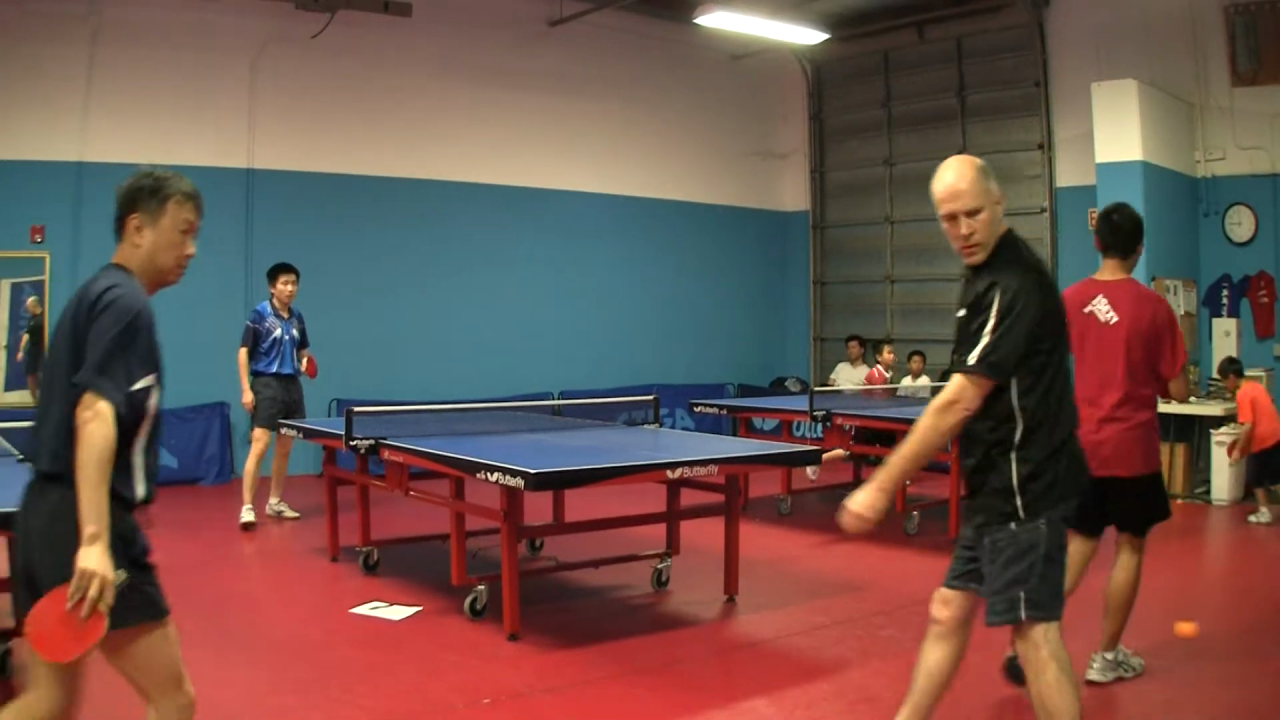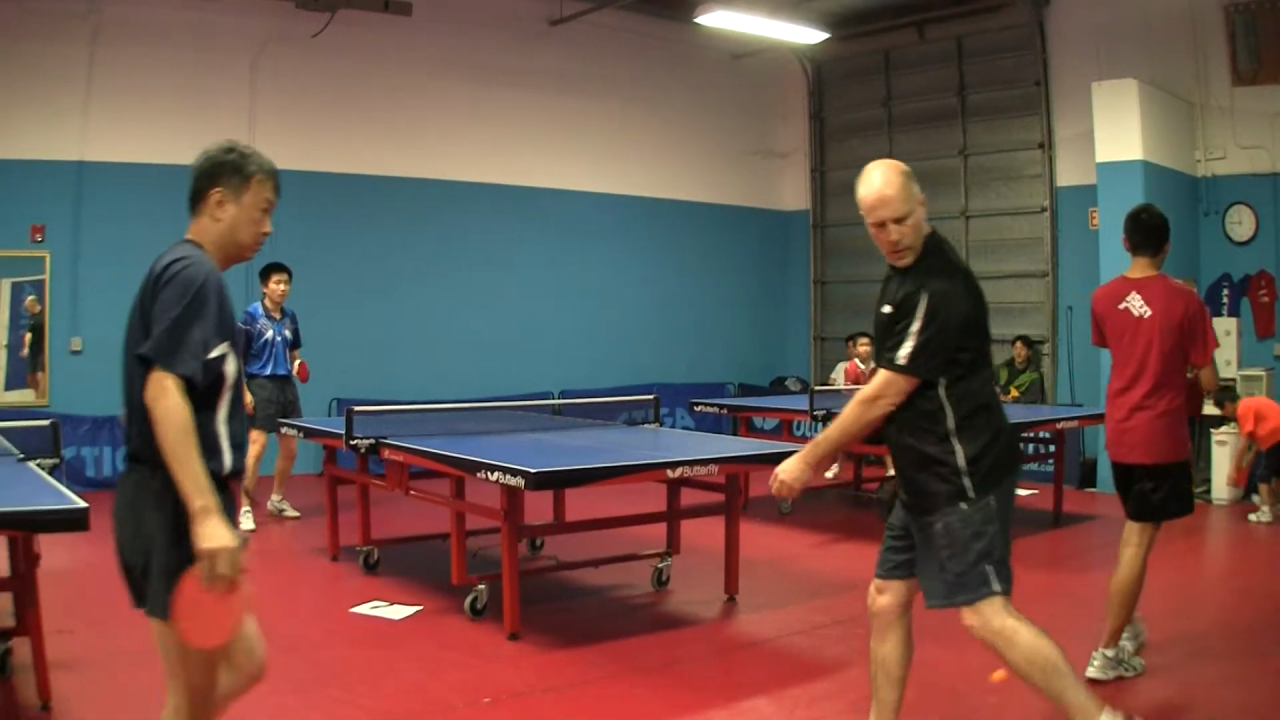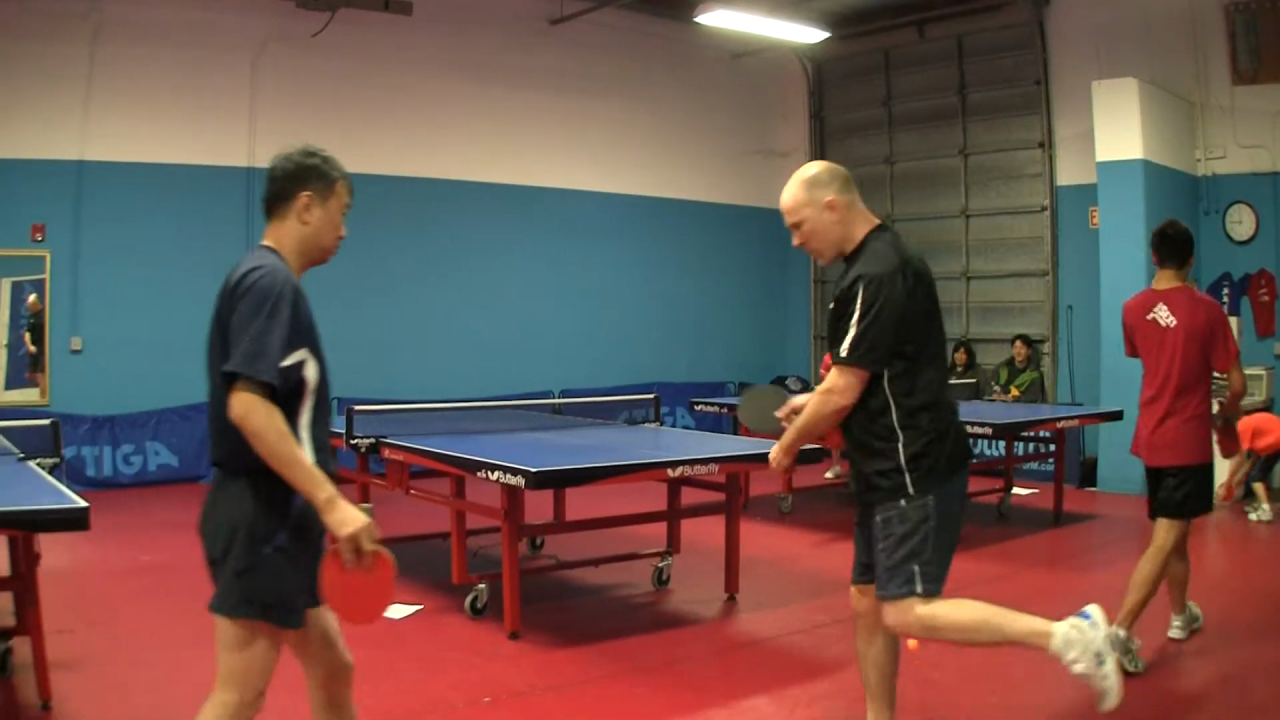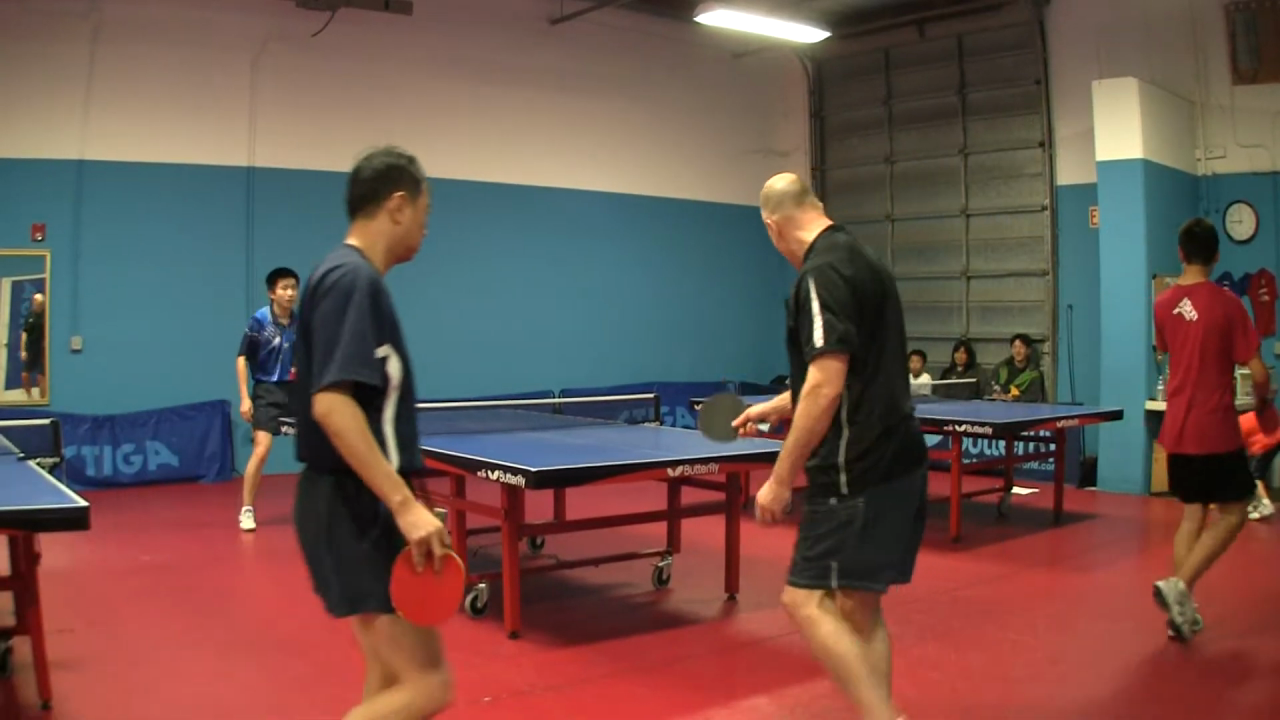
dt=0.2s
person 1, frame 1
left shoulder: (94, 295)
right shoulder: (127, 303)
right elbow: (96, 415)
right wrist: (96, 540)
left hip: (48, 517)
right hip: (76, 530)
person 1, frame 2
left shoulder: (181, 273)
right shoulder: (194, 273)
right elbow: (163, 392)
right wrist: (206, 514)
left hip: (158, 503)
right hip: (174, 511)
left knee: (246, 663)
person 1, frame 3
left shoulder: (263, 279)
right shoulder: (269, 280)
right elbow: (248, 405)
right wrist: (331, 503)
left hip: (276, 514)
right hip: (263, 516)
left knee: (334, 670)
person 1, frame 4
left shoulder: (348, 279)
right shoulder: (351, 279)
right elbow: (332, 406)
left wrist: (398, 503)
right wrist: (407, 504)
left hip: (361, 509)
right hip: (355, 512)
person 2, frame 1
left shoulder: (1012, 284)
right shoulder: (992, 274)
left elbow: (959, 401)
left wrist: (880, 487)
left hip: (1023, 491)
right hip: (1001, 487)
left knee: (1033, 635)
right knee: (947, 615)
person 2, frame 2
left shoulder: (936, 285)
right shoulder: (906, 274)
left elbow: (883, 396)
left wrist: (808, 458)
left hip: (963, 482)
right hip: (928, 481)
left knee: (986, 616)
right knee: (886, 605)
person 2, frame 3
left shoulder: (879, 276)
right shoulder: (876, 263)
left elbow: (841, 391)
left wrist: (787, 446)
right wrist: (811, 402)
left hip: (916, 474)
right hip: (895, 474)
left knee: (906, 612)
right knee: (867, 605)
left ankle: (1068, 635)
person 2, frame 4
left shoulder: (824, 274)
right shoulder: (861, 263)
left elbow: (825, 387)
left wrist: (780, 477)
right wrist: (774, 406)
left hip: (860, 470)
right hip: (895, 463)
left knee: (806, 600)
right knee: (859, 604)
person 3, frame 1
left shoulder: (1071, 300)
right shoulder: (1154, 306)
right elbow: (1178, 390)
left hip: (1082, 446)
right hip: (1132, 451)
left knee: (1078, 547)
right knee: (1129, 548)
right ankle: (1106, 656)
person 3, frame 2
left shoulder: (1103, 297)
right shoulder: (1185, 301)
right elbow: (1207, 381)
right wrist: (1187, 384)
left hip: (1119, 433)
right hip: (1160, 438)
left knee: (1137, 526)
right knee: (1136, 542)
left ankle: (1125, 622)
right ankle: (1106, 651)
person 3, frame 3
left shoulder: (1133, 308)
right shoulder: (1207, 309)
right elbow: (1236, 384)
right wrist: (1228, 415)
left hip: (1151, 436)
right hip: (1189, 440)
left knee: (1170, 527)
right knee: (1165, 540)
left ankle: (1182, 613)
right ankle: (1119, 630)
person 3, frame 4
left shoulder: (1162, 304)
right shoulder: (1227, 304)
right elbow: (1258, 373)
right wrist: (1263, 402)
left hip: (1177, 428)
right hip: (1216, 430)
left knee: (1191, 516)
right knee: (1233, 511)
left ankle: (1181, 611)
right ankle: (1178, 584)
person 4, frame 1
left shoulder: (297, 317)
right shoulder: (259, 314)
right elbow: (244, 351)
left wrist: (305, 362)
right wrist: (246, 389)
left hip: (292, 385)
right hip: (266, 385)
left knee: (285, 449)
right knee: (259, 446)
left ankle: (275, 502)
right ankle: (247, 507)
person 4, frame 2
left shoulder: (290, 317)
right shoulder: (250, 315)
left wrist: (297, 363)
right wrist: (244, 389)
left hip: (285, 388)
right hip: (258, 387)
left knee: (290, 450)
right knee: (256, 449)
left ankle: (276, 500)
right ankle: (245, 510)
person 4, frame 3
left shoulder: (289, 314)
right shoulder: (254, 316)
right elbow: (242, 356)
left wrist: (298, 366)
right wrist: (247, 392)
left hip: (287, 388)
right hip: (263, 390)
left knee: (299, 444)
right knee: (264, 449)
left ankle: (284, 497)
right ankle: (251, 504)
person 4, frame 4
left shoulder: (298, 320)
right shoulder: (258, 321)
right elbow: (242, 359)
right wrist: (245, 398)
left hip: (294, 390)
right hip: (267, 392)
right knee: (261, 450)
right ankle: (247, 510)
